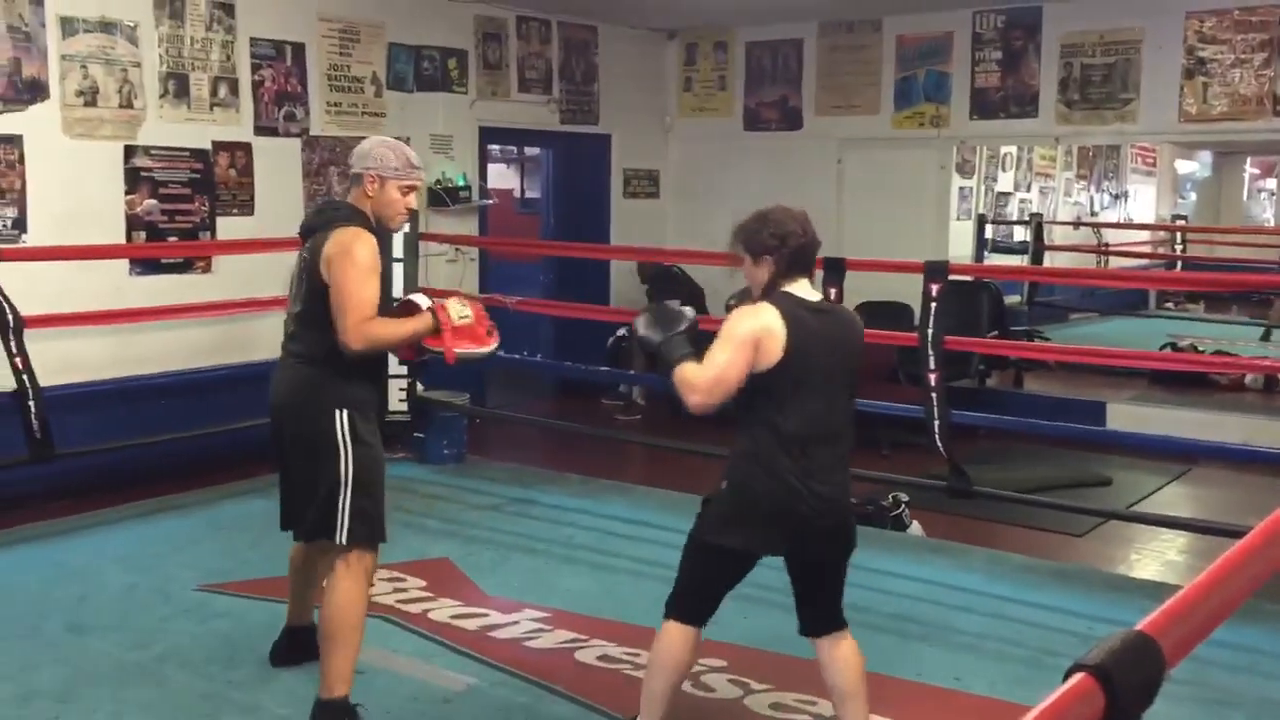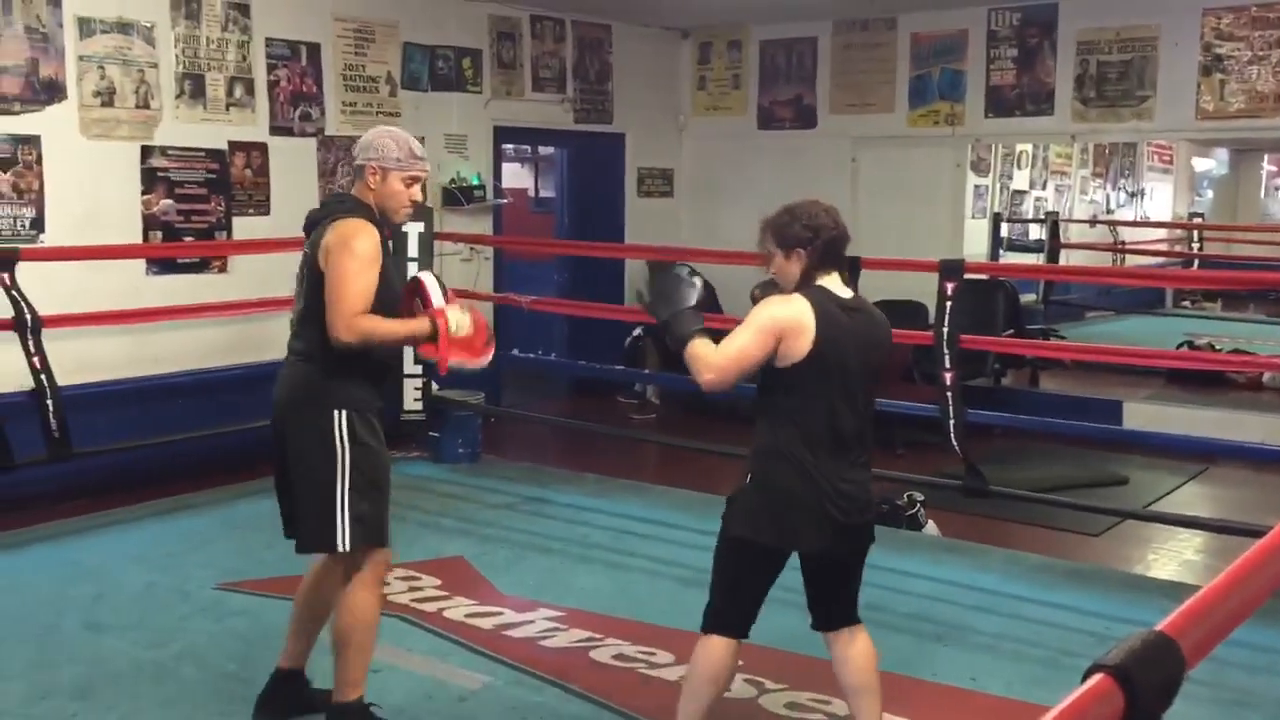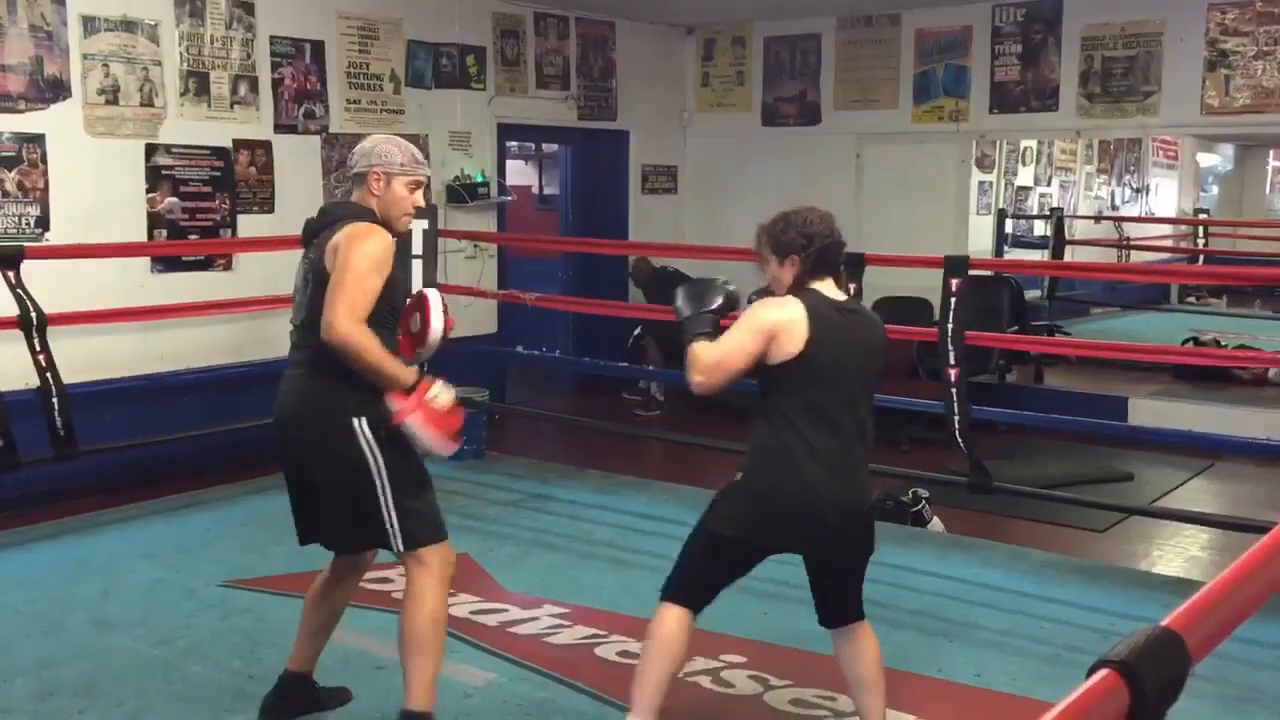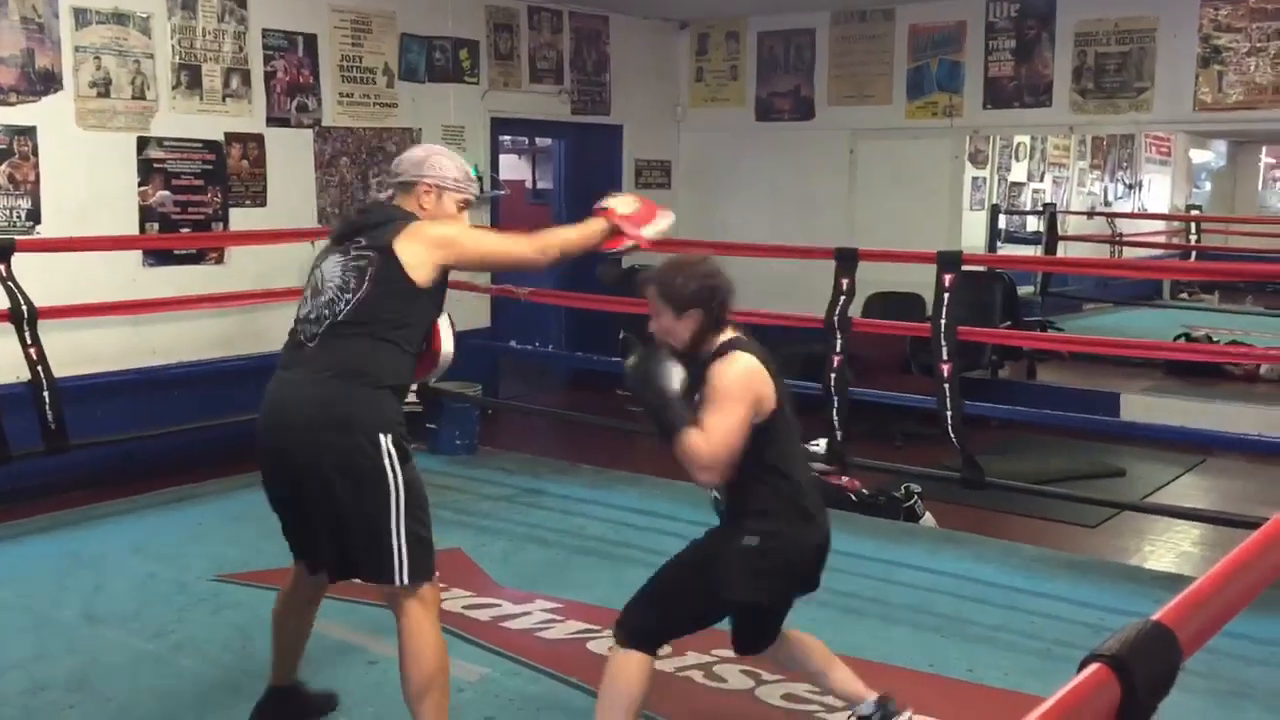
dt=0.3s
person 1, frame 1
left shoulder: (331, 232)
right shoulder: (355, 240)
right elbow: (357, 335)
left wrist: (407, 328)
right wrist: (430, 320)
left hip: (304, 396)
right hip: (331, 405)
left knee: (321, 529)
right knee: (353, 553)
left ankle: (297, 634)
person 1, frame 2
left shoulder: (351, 230)
right shoulder: (358, 232)
right elbow: (347, 330)
left wrist: (407, 321)
right wrist: (430, 326)
left hip: (317, 403)
right hip: (332, 407)
left knee: (344, 553)
right knee: (368, 562)
person 1, frame 3
left shoulder: (336, 233)
right shoulder: (369, 237)
right elbow: (340, 330)
left wrist: (404, 341)
right wrist: (410, 381)
left hip: (311, 411)
right hip: (344, 415)
left knee: (353, 556)
right knee: (431, 558)
person 1, frame 4
left shoulder: (348, 238)
right shoulder: (426, 236)
right elbow: (539, 249)
right wrist: (612, 222)
left hip: (284, 414)
right hip: (351, 425)
left knee: (315, 566)
right knee: (415, 595)
person 2, frame 1
left shoulder: (755, 321)
right shoulder: (848, 324)
left elbow: (701, 395)
left wrist: (671, 341)
left hip: (754, 495)
right hip: (827, 500)
left knee: (684, 613)
right knee: (829, 626)
person 2, frame 2
left shoulder: (783, 312)
right shoulder: (876, 323)
left elbow: (712, 373)
left wrist: (681, 318)
left hip: (776, 493)
right hip: (847, 498)
left knee: (724, 623)
right knee: (843, 620)
person 2, frame 3
left shoulder: (776, 313)
right shoulder: (871, 326)
left elbow: (703, 376)
left wrist: (698, 321)
left hip: (770, 490)
right hip: (846, 499)
left knee: (680, 598)
right knee: (847, 618)
person 2, frame 4
left shoulder: (731, 371)
right shoulder: (727, 356)
left elbow: (707, 468)
left wrist: (668, 405)
left hip: (762, 539)
right hip: (793, 532)
left knee: (638, 631)
right knee: (759, 637)
